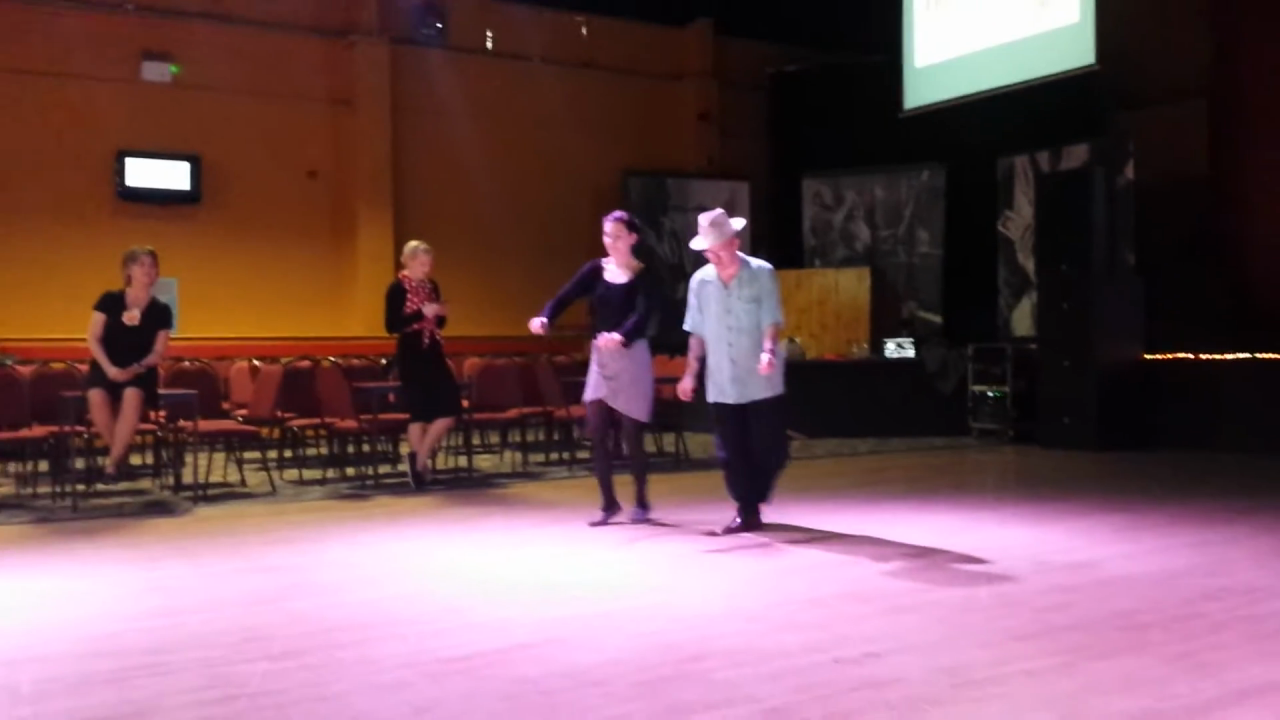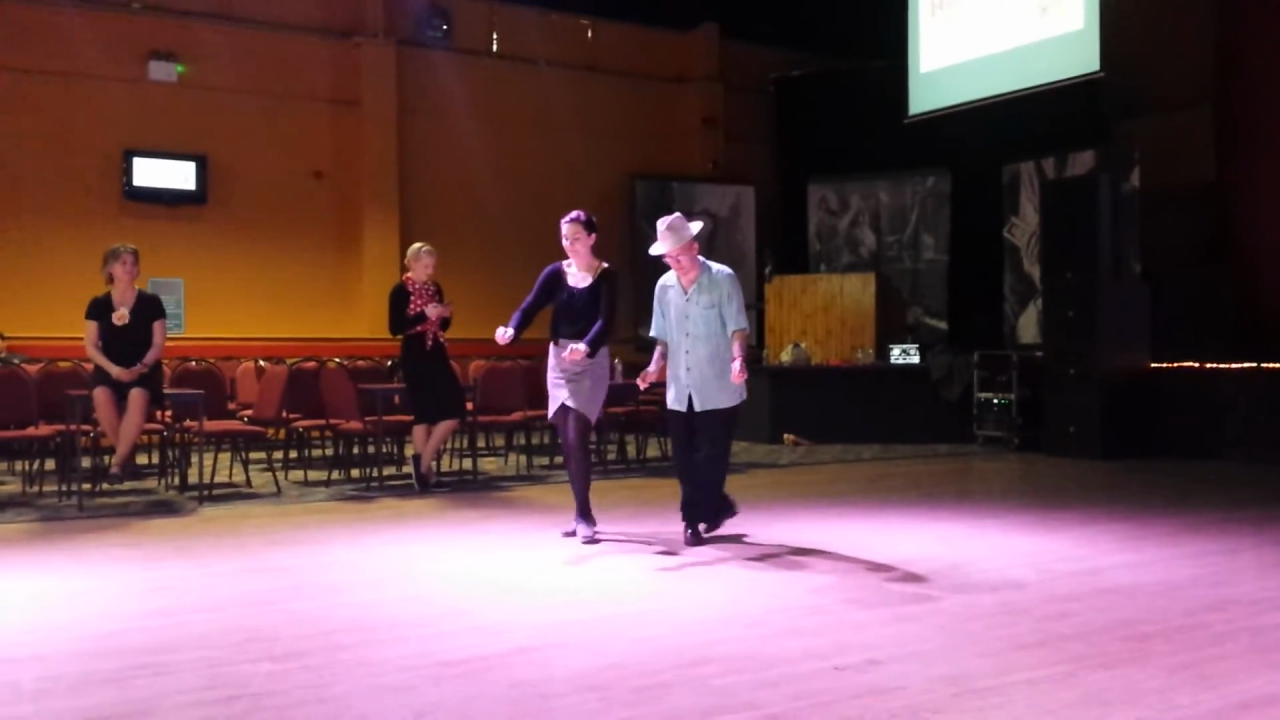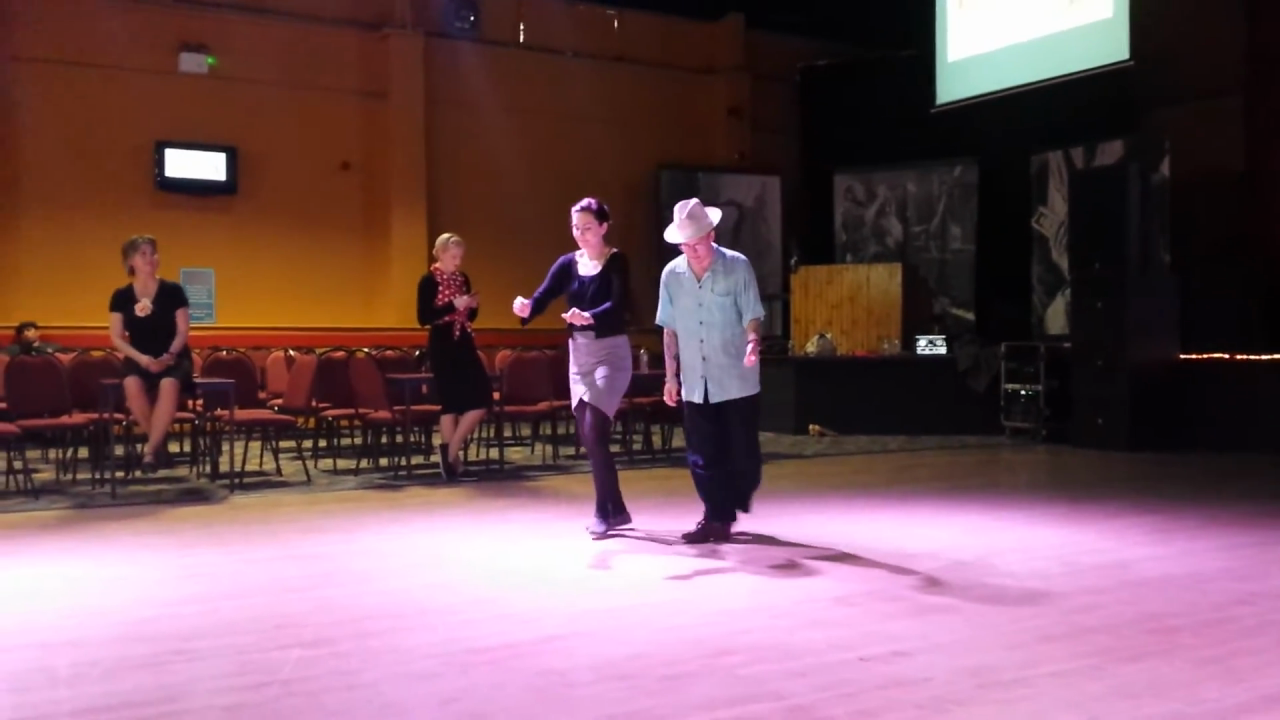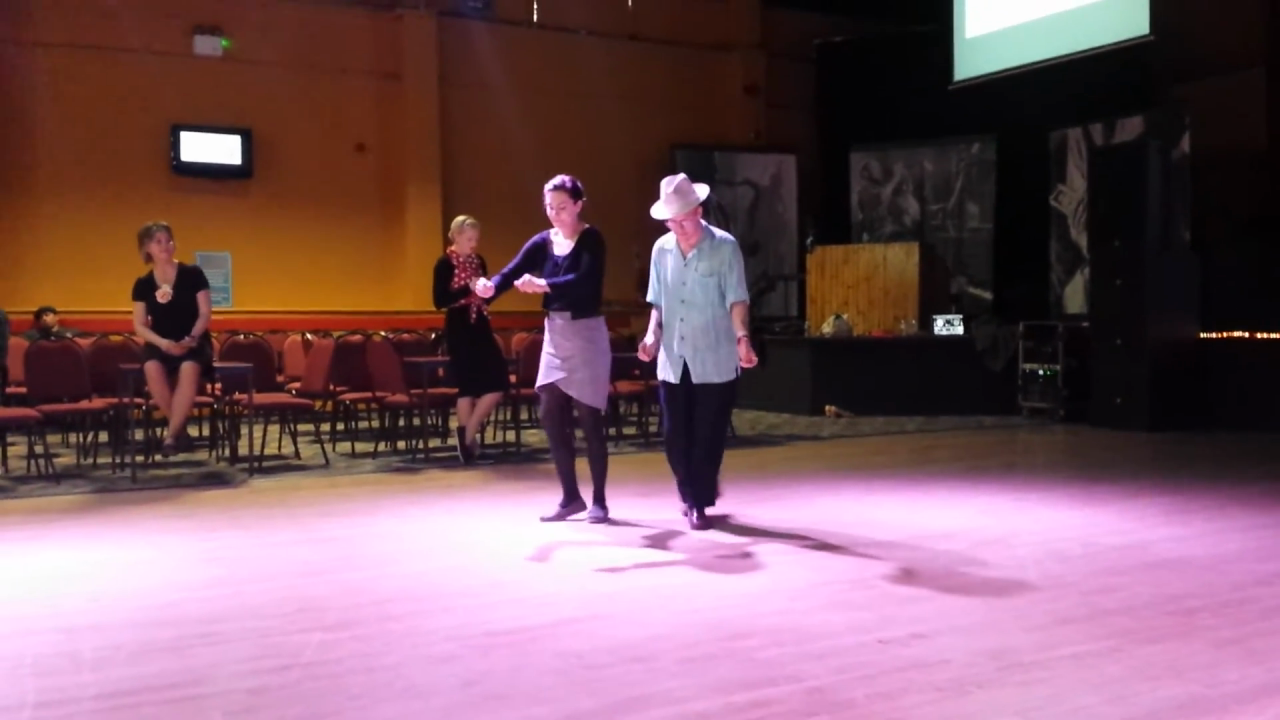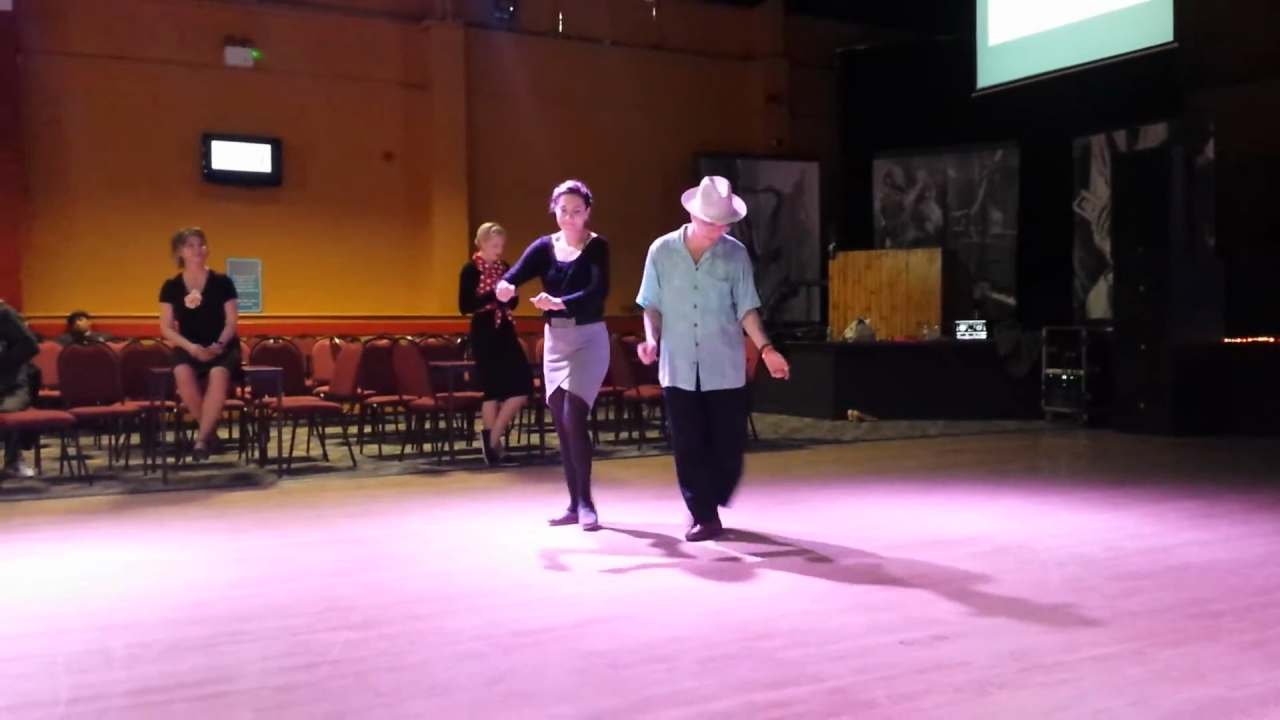
dt=1s
person 1, frame 1
left shoulder: (761, 274)
right shoulder: (700, 281)
left elbow: (771, 321)
right elbow: (697, 333)
left wrist: (768, 351)
right wrist: (690, 374)
left hip: (761, 380)
right hip: (722, 383)
left knee: (768, 446)
right knee: (733, 451)
left ankle: (754, 502)
right ankle: (748, 511)
person 1, frame 2
left shoulder: (723, 279)
right shoulder: (664, 287)
left elbow: (737, 328)
right elbow: (663, 338)
left wrist: (738, 359)
right wrist: (655, 368)
left hip: (718, 388)
right hip: (679, 389)
left knee: (710, 457)
right knee: (684, 456)
left ankle: (694, 520)
right ankle: (717, 507)
person 1, frame 3
left shoulder: (737, 267)
right shoulder: (671, 274)
left elbow: (752, 315)
right elbow: (670, 329)
left wrist: (752, 342)
right wrist: (671, 375)
left hip: (736, 378)
right hip: (695, 382)
left knee: (742, 451)
right knee: (703, 454)
left ankle: (731, 510)
right ankle: (716, 518)
person 1, frame 4
left shoulder: (725, 247)
right shoulder: (661, 250)
left elbow: (736, 299)
left wrist: (742, 338)
right wrist: (652, 335)
left hip: (714, 359)
right hip: (672, 359)
left knee: (707, 434)
right knee: (676, 433)
left ankle: (699, 502)
right ankle: (695, 491)
person 1, frame 5
left shoulder: (735, 254)
right shoulder: (661, 251)
left elbow: (746, 309)
right elbow: (651, 305)
left wrist: (765, 349)
right wrist: (651, 338)
left hip: (725, 367)
right hip: (678, 367)
left knee: (728, 441)
right knee: (689, 445)
left ankle: (713, 503)
right ankle: (704, 516)
person 2, frame 1
left shoulder: (644, 275)
right shoulder: (595, 269)
left elbow: (643, 314)
right elbow: (566, 296)
left wrist: (622, 336)
right wrist: (545, 317)
left hip: (632, 356)
right hip: (601, 356)
left knee: (631, 433)
right knee: (596, 432)
left ankle: (641, 501)
right ankle: (609, 502)
person 2, frame 2
left shoulder: (605, 275)
right shoulder: (555, 272)
left elbow: (605, 320)
right elbow: (530, 307)
left wrist: (586, 347)
right wrist: (511, 329)
left hip: (592, 361)
right hip: (559, 359)
left knee: (577, 437)
right knee: (566, 441)
left ankle: (584, 515)
right ankle: (582, 513)
person 2, frame 3
left shoulder: (616, 261)
right shoulder: (567, 264)
left elbow: (618, 305)
right elbow: (543, 297)
left wrist: (589, 317)
right wrist: (526, 307)
left hip: (610, 351)
right hip: (579, 353)
left knee: (594, 431)
right knee: (589, 437)
left ankle: (603, 512)
right ankle: (617, 509)
person 2, frame 4
left shoulder: (591, 239)
right shoulder: (542, 242)
left elbow: (586, 281)
right elbow: (511, 272)
left wrist: (543, 285)
right wrist: (491, 287)
left hip: (587, 334)
right hip: (554, 335)
left knee: (589, 420)
right knee: (552, 419)
left ankle: (599, 501)
right ankle: (570, 497)
person 2, frame 5
left shoulder: (596, 246)
right shoulder: (544, 247)
left elbow: (598, 292)
right elbow: (511, 279)
left wrist: (560, 302)
right wrist: (504, 289)
left hip: (588, 338)
right hip: (554, 340)
left knee: (573, 419)
right knee: (562, 427)
left ankle: (586, 501)
right ankle: (574, 505)
person 3, frame 1
left shoulder: (432, 286)
right shoulder: (397, 288)
right elbow: (392, 326)
left wrist: (441, 314)
right wrist: (420, 313)
left hip: (433, 351)
right hip: (410, 353)
left knee: (450, 407)
right knee: (419, 410)
left ankle: (420, 458)
right ankle: (418, 464)
person 3, frame 2
left shoulder: (435, 288)
right shoulder: (401, 290)
right elbow: (395, 328)
left wrist: (446, 315)
right wrist: (424, 315)
left hip: (437, 353)
right hip: (415, 355)
left knee: (454, 409)
right knee: (424, 412)
left ankle: (424, 462)
right ankle: (423, 467)
person 3, frame 3
left shoulder: (463, 279)
right shoulder: (429, 281)
right elbow: (424, 318)
left wrist: (473, 306)
right wrist: (452, 305)
left hip: (464, 343)
right hip: (443, 345)
left knee: (481, 399)
right knee: (451, 402)
left ankle: (450, 453)
right ankle: (451, 459)
person 3, frame 4
left shoulder: (479, 261)
right shoulder: (445, 264)
right elbow: (439, 301)
right wrist: (468, 288)
left hip: (480, 326)
right hip: (459, 328)
left knee: (497, 382)
right knee: (467, 385)
left ankle: (468, 435)
right ankle: (467, 441)
person 3, frame 5
left shoulder: (504, 267)
right shoulder: (471, 270)
right elbow: (465, 307)
left wrist: (512, 295)
right wrist: (493, 294)
left hip: (505, 331)
right hip: (484, 333)
left knee: (522, 386)
right knee: (493, 389)
left ankle: (493, 439)
right ankle: (493, 445)
person 4, frame 1
left shoulder: (161, 310)
right shoulder: (109, 300)
left elbow: (158, 352)
right elbow: (93, 339)
left wrist: (136, 368)
right wrist: (109, 368)
left hip: (140, 372)
right hip: (106, 368)
left knee: (132, 396)
right knee: (96, 397)
left ankle: (113, 460)
right ankle: (119, 453)
person 4, frame 2
left shoulder: (151, 302)
right shoulder: (98, 304)
left elbow: (158, 344)
right elbow: (91, 347)
left wrist: (141, 367)
right wrist: (112, 368)
left hip: (143, 370)
right hip: (109, 369)
left knee: (138, 397)
right knee: (101, 396)
left ankle: (118, 460)
right ankle: (124, 453)
person 4, frame 3
left shoulder: (173, 291)
right shoulder: (121, 296)
left elbow: (183, 331)
right elbow: (117, 338)
left wrist: (169, 356)
right wrist: (141, 358)
left hip: (173, 358)
right hip: (139, 359)
left knee: (169, 385)
right knee: (132, 385)
left ankle: (151, 448)
right ankle: (158, 441)
person 4, frame 4
left shoulder: (193, 274)
right shoulder: (142, 284)
left elbow: (205, 313)
right elbow: (139, 326)
left wrist: (191, 338)
right wrist: (162, 342)
left hip: (193, 342)
right hip: (160, 344)
left knee: (188, 370)
right knee: (153, 370)
left ankle: (172, 433)
right ankle: (179, 427)
person 4, frame 5
left shoulder: (222, 282)
right shoulder: (171, 287)
left elbow: (232, 322)
right elbow: (166, 328)
left wrist: (219, 345)
right wrist: (190, 347)
left hip: (222, 347)
right hip: (188, 347)
left knee: (218, 375)
right knee: (183, 374)
left ankle: (202, 437)
right ankle: (208, 429)
